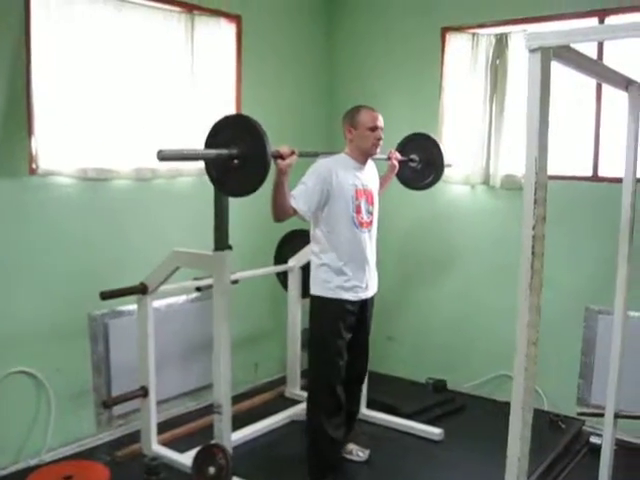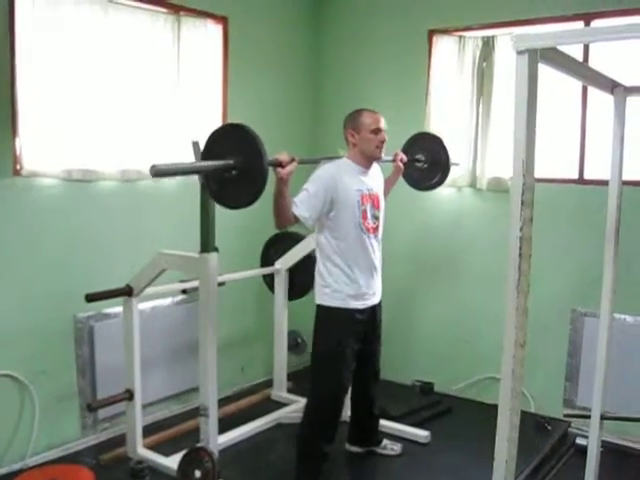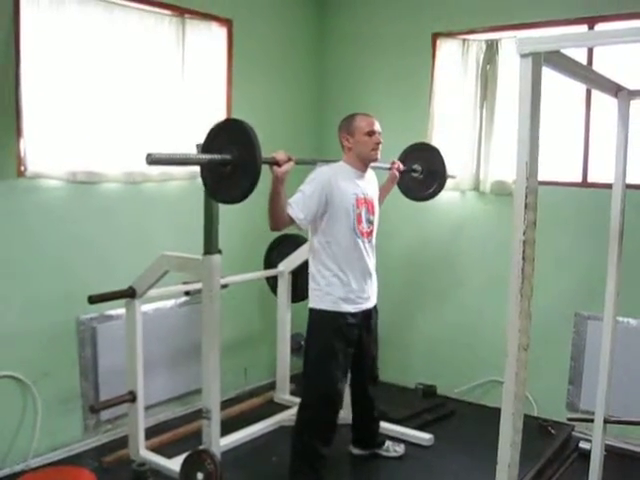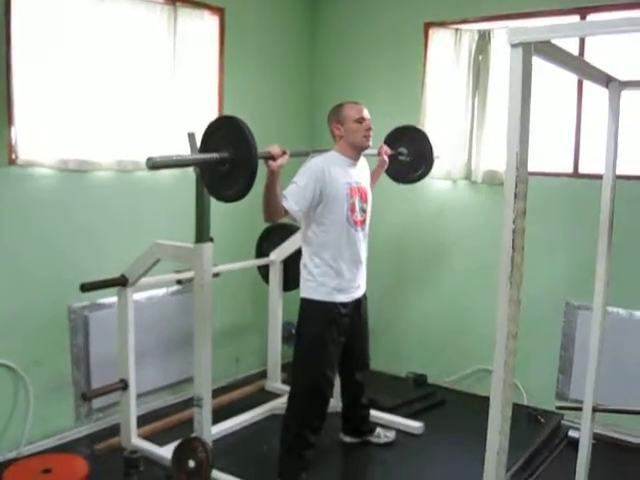
dt=1s
person 1, frame 1
left shoulder: (370, 170)
right shoulder: (327, 170)
right elbow: (282, 213)
left wrist: (391, 172)
right wrist: (281, 174)
left hip: (364, 289)
right hip: (332, 292)
left knee: (354, 375)
right knee: (327, 382)
left ankle: (340, 439)
person 1, frame 2
left shoulder: (374, 173)
right shoulder: (330, 176)
right elbow: (286, 221)
left wrist: (397, 172)
right wrist: (282, 182)
left hip: (371, 296)
right hip: (339, 301)
left knee: (367, 377)
right knee: (328, 387)
left ankle: (364, 437)
person 1, frame 3
left shoulder: (369, 178)
right shoulder: (326, 178)
right elbow: (279, 222)
left wrist: (392, 180)
right wrist: (278, 180)
left hip: (366, 300)
right hip: (332, 305)
left knee: (366, 378)
right knee: (323, 392)
left ankle: (367, 439)
person 1, frame 4
left shoulder: (361, 166)
right shoulder: (319, 168)
right elbow: (273, 214)
left wrist: (381, 167)
right wrist: (273, 174)
left hip: (356, 289)
right hip: (324, 295)
left knee: (356, 368)
right knee: (313, 383)
left ankle: (357, 426)
